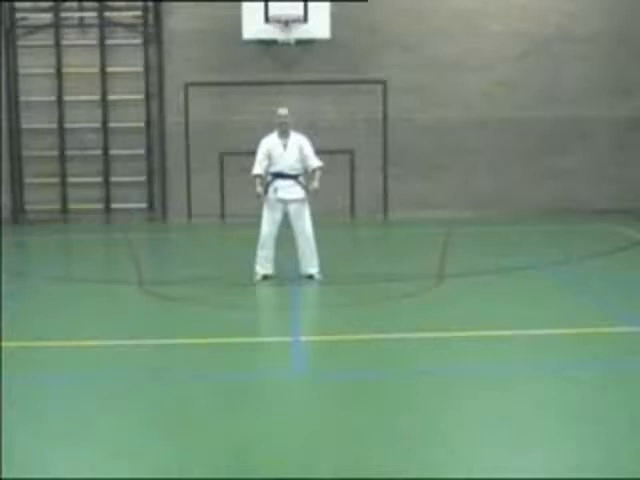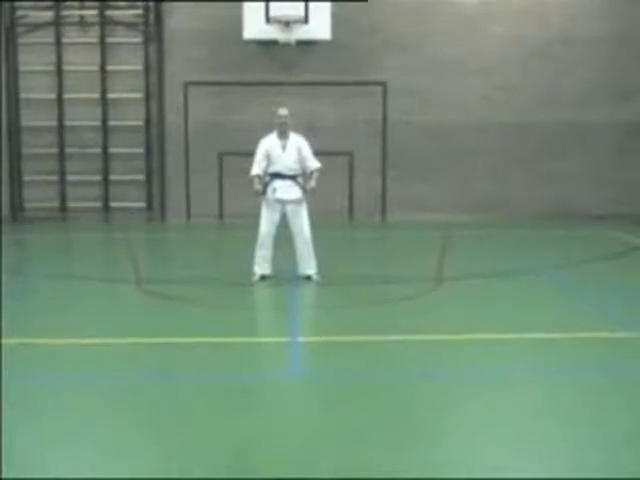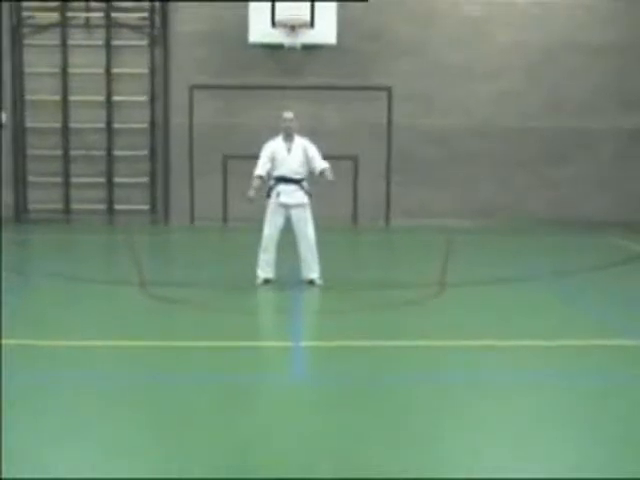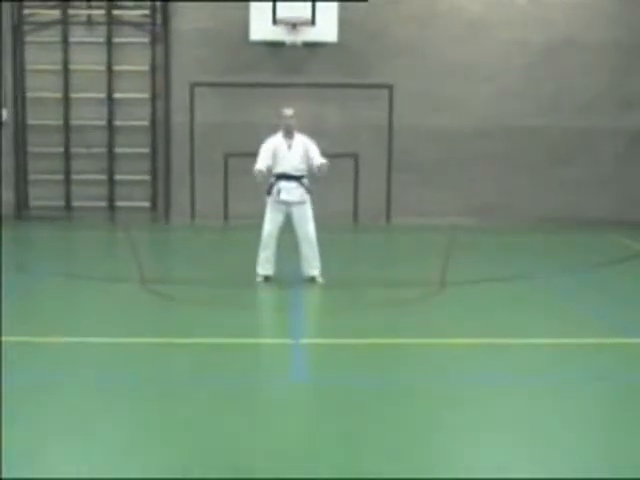
dt=0.7s
person 1, frame 1
left shoulder: (301, 140)
right shoulder: (267, 141)
left elbow: (313, 161)
right elbow: (260, 166)
left wrist: (316, 180)
right wrist: (258, 186)
left hip: (296, 189)
right hip: (275, 189)
left knee: (305, 231)
right knee: (267, 232)
left ankle: (310, 269)
right ankle: (264, 270)
person 1, frame 2
left shoulder: (300, 141)
right shoulder: (266, 142)
left elbow: (311, 162)
right elbow: (258, 166)
left wrist: (313, 180)
right wrist: (257, 184)
left hip: (294, 189)
right hip: (273, 189)
left knee: (302, 232)
right knee: (265, 232)
left ankle: (308, 270)
right ankle: (262, 270)
person 1, frame 3
left shoulder: (306, 144)
right shoulder: (271, 145)
left elbow: (319, 164)
right elbow: (261, 168)
left wrist: (327, 174)
right wrist: (253, 188)
left hip: (299, 193)
right hip: (278, 193)
left knee: (307, 236)
right knee: (269, 236)
left ankle: (312, 275)
right ankle: (265, 274)
person 1, frame 4
left shoulder: (305, 142)
right shoulder: (271, 142)
left elbow: (318, 161)
right elbow: (260, 164)
left wrist: (322, 167)
right wrist: (260, 172)
left hip: (299, 190)
right hip: (278, 190)
left knee: (307, 233)
right knee: (269, 232)
left ankle: (312, 272)
right ankle: (264, 272)
